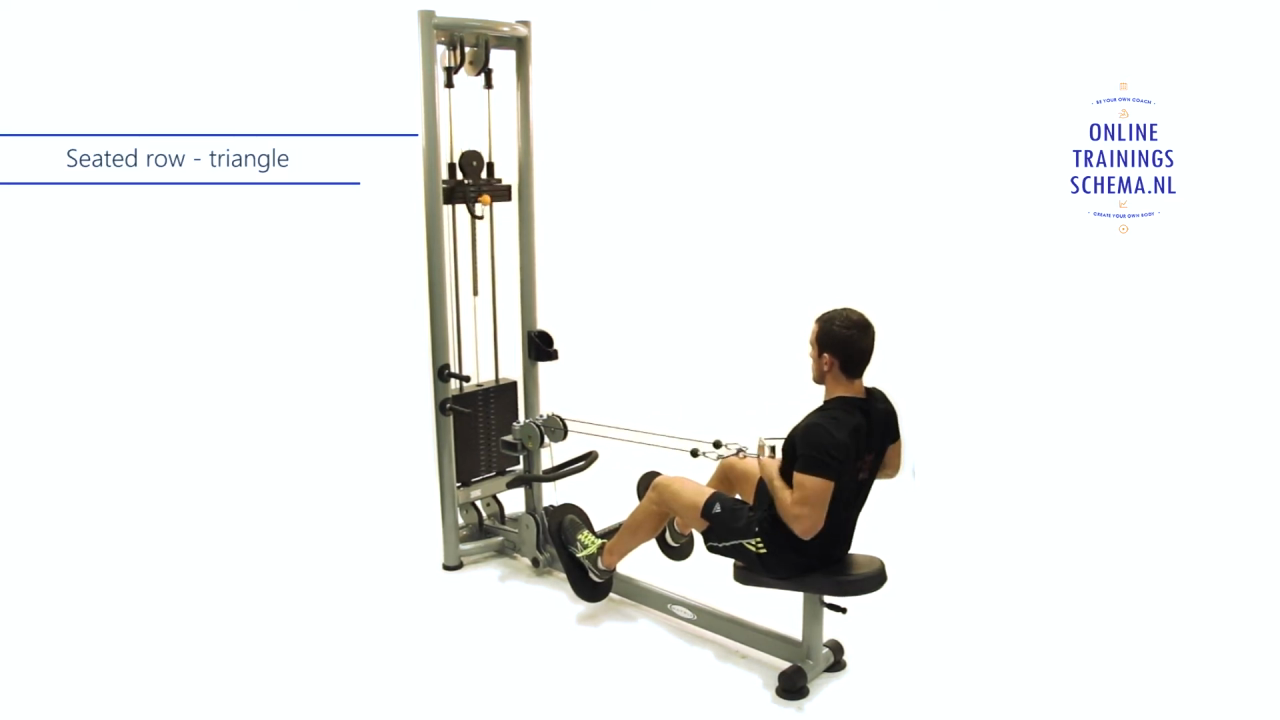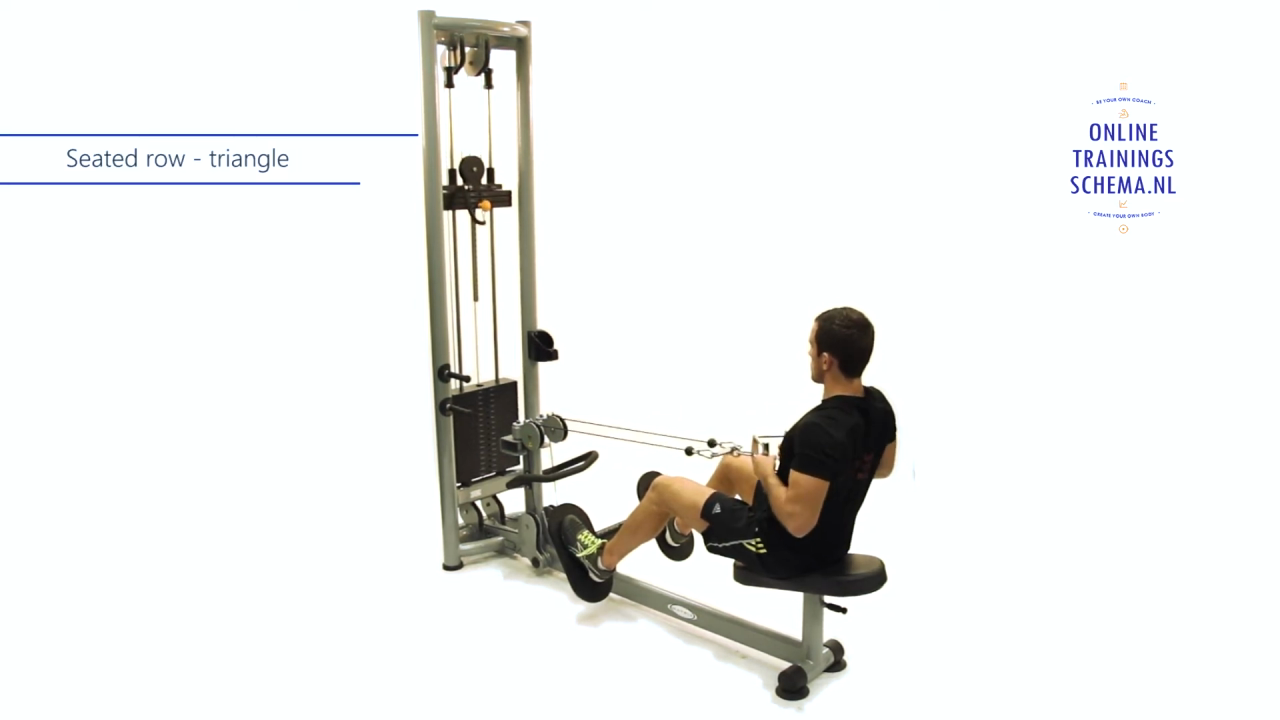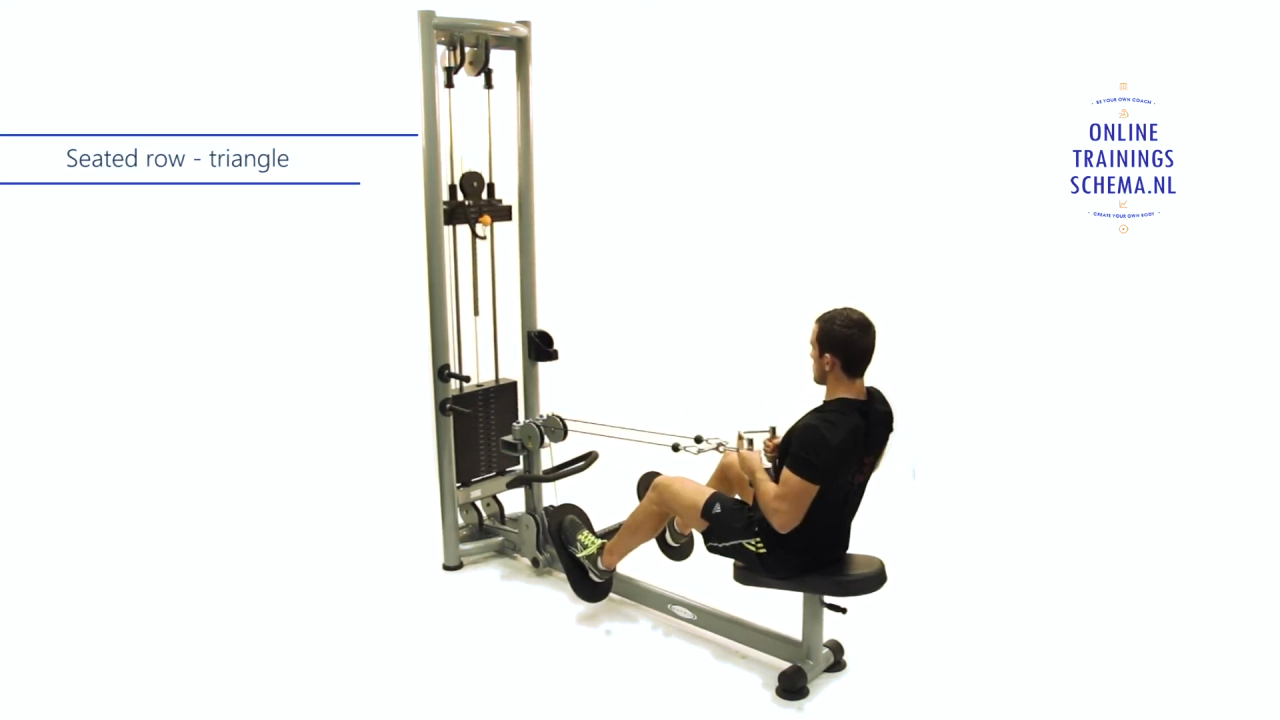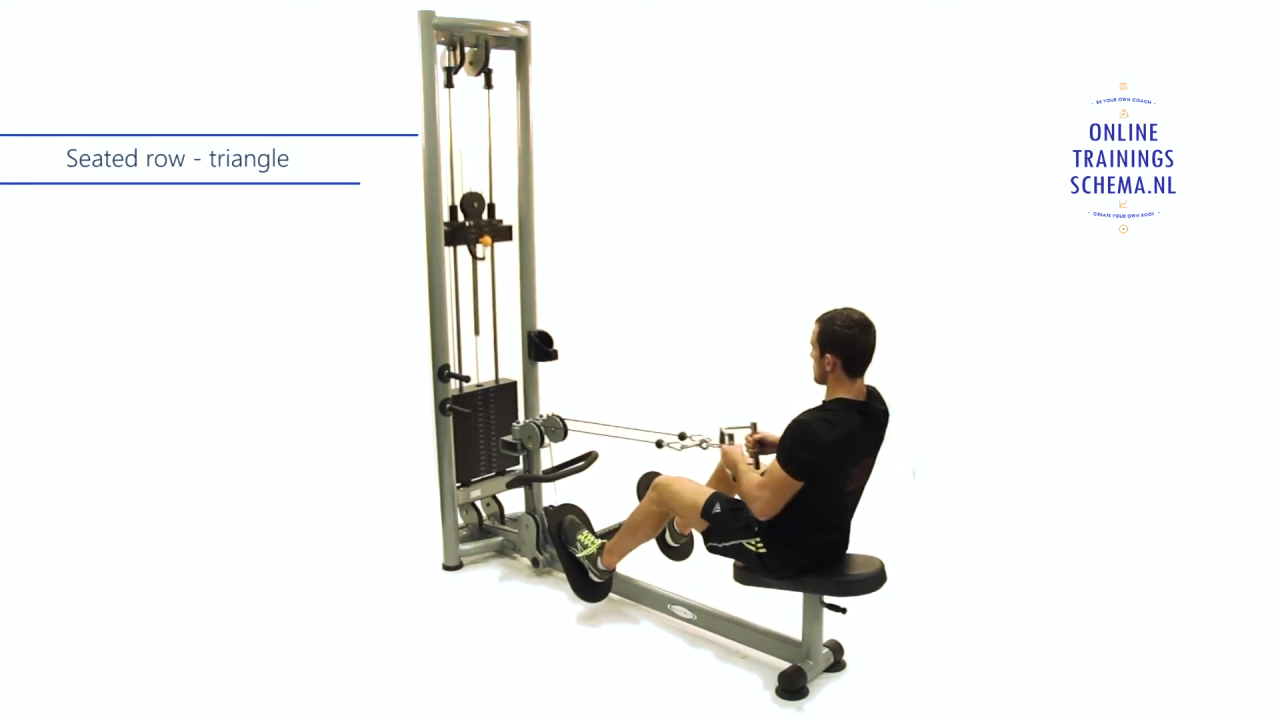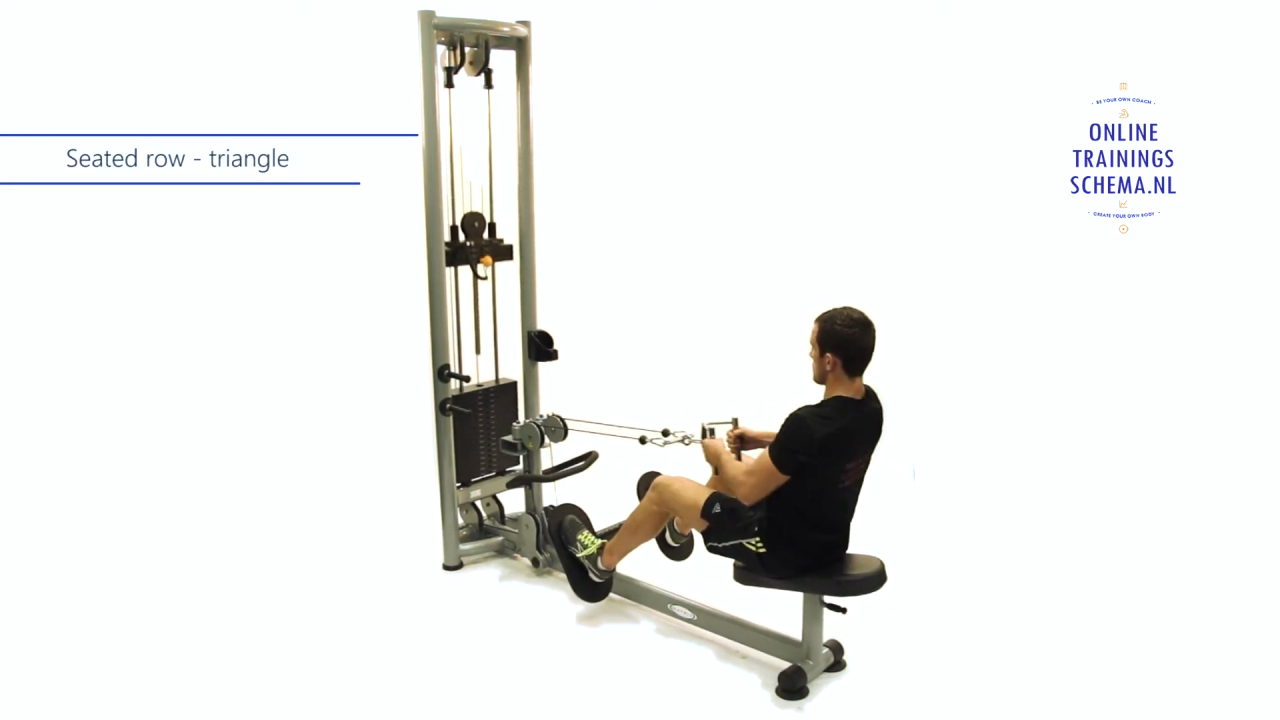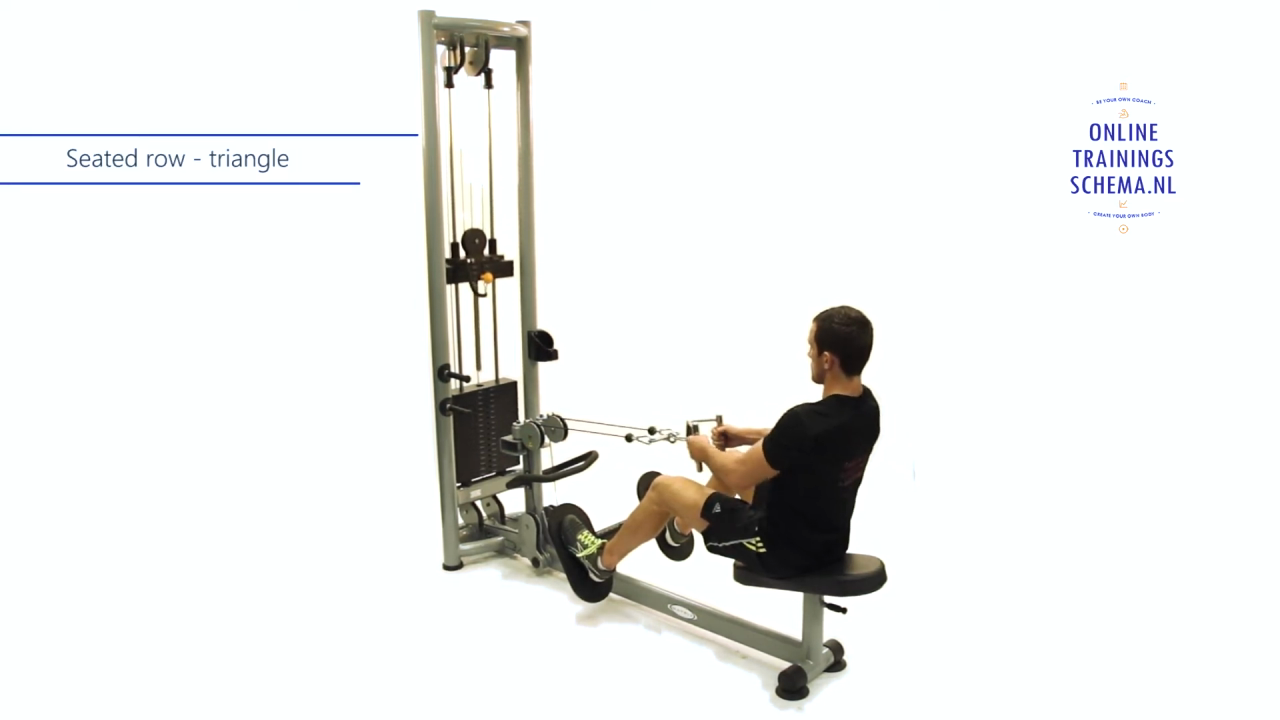
dt=0.2s
person 1, frame 1
left shoulder: (821, 430)
right shoulder: (880, 407)
left elbow: (804, 524)
right elbow: (890, 467)
left wrist: (773, 474)
left hip: (786, 549)
right hip: (832, 541)
left knee: (664, 487)
right knee: (731, 464)
left ankle: (603, 559)
right ankle: (678, 528)
person 1, frame 2
left shoulder: (819, 429)
right shoulder: (879, 407)
left elbow: (797, 521)
right elbow: (884, 467)
left wrist: (767, 472)
left hip: (785, 549)
right hip: (830, 540)
left knee: (664, 487)
right knee: (731, 464)
left ankle: (603, 559)
right ankle: (679, 528)
person 1, frame 3
left shoulder: (818, 430)
right shoulder: (878, 407)
left elbow: (782, 517)
left wrist: (755, 470)
left hip: (784, 550)
right hip: (827, 540)
left knee: (664, 487)
right knee: (730, 464)
left ankle: (603, 560)
right ankle: (679, 528)
person 1, frame 4
left shoulder: (814, 426)
right shoulder: (874, 406)
left elbow: (762, 503)
left wrist: (738, 462)
right wrist: (780, 444)
left hip: (783, 549)
right hip: (827, 540)
left knee: (664, 487)
right knee: (730, 469)
left ankle: (603, 560)
right ankle: (679, 528)
person 1, frame 5
left shoulder: (810, 422)
right shoulder: (869, 405)
left elbow: (747, 488)
left wrist: (719, 455)
right wrist: (761, 439)
left hip: (781, 548)
right hip: (827, 540)
left knee: (663, 487)
right knee: (733, 466)
left ankle: (603, 559)
right ankle: (679, 527)
person 1, frame 6
left shoulder: (808, 421)
right shoulder: (865, 405)
left elbow: (738, 477)
left wrist: (705, 450)
right wrist: (744, 435)
left hip: (782, 547)
right hip: (827, 540)
left knee: (664, 487)
right knee: (732, 461)
left ankle: (603, 559)
right ankle: (679, 527)
